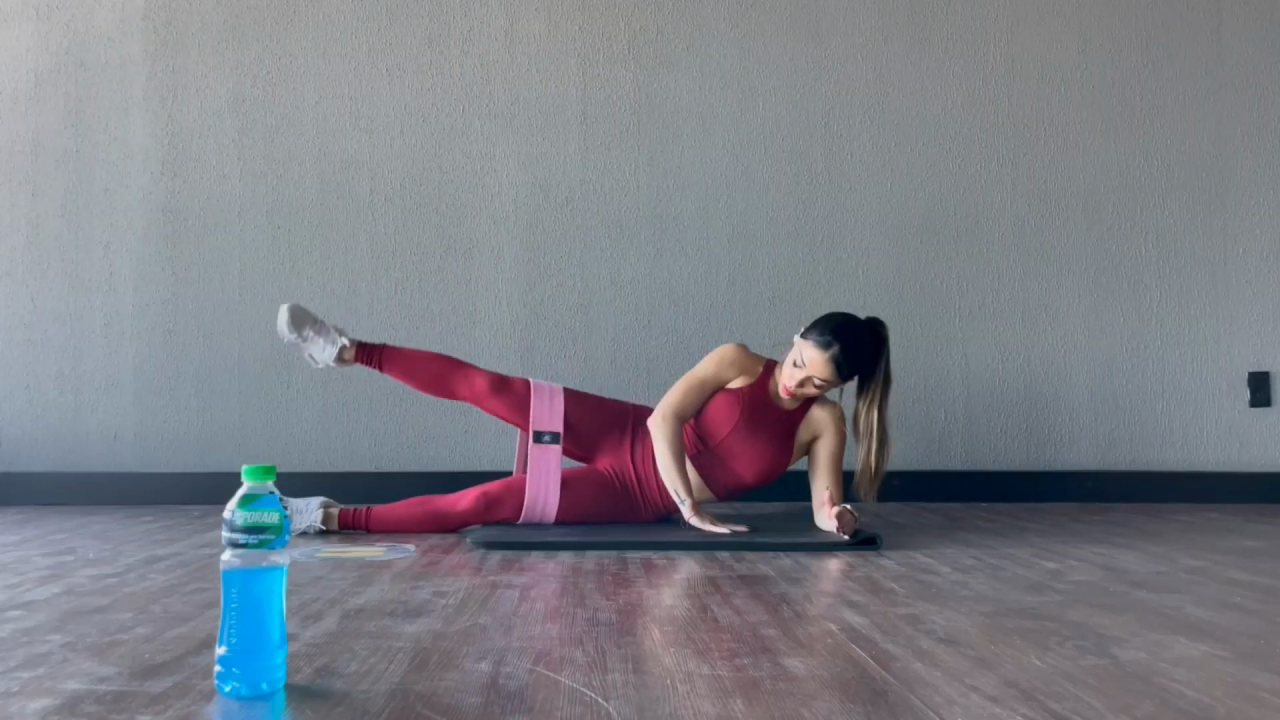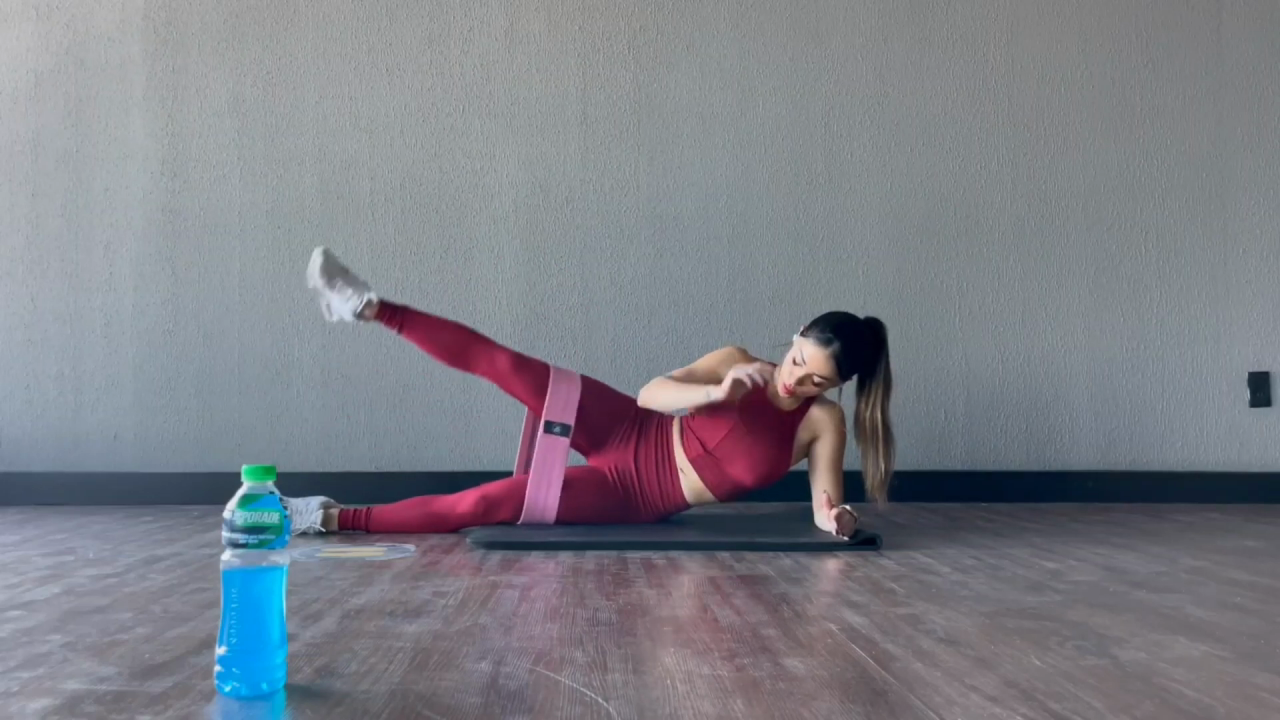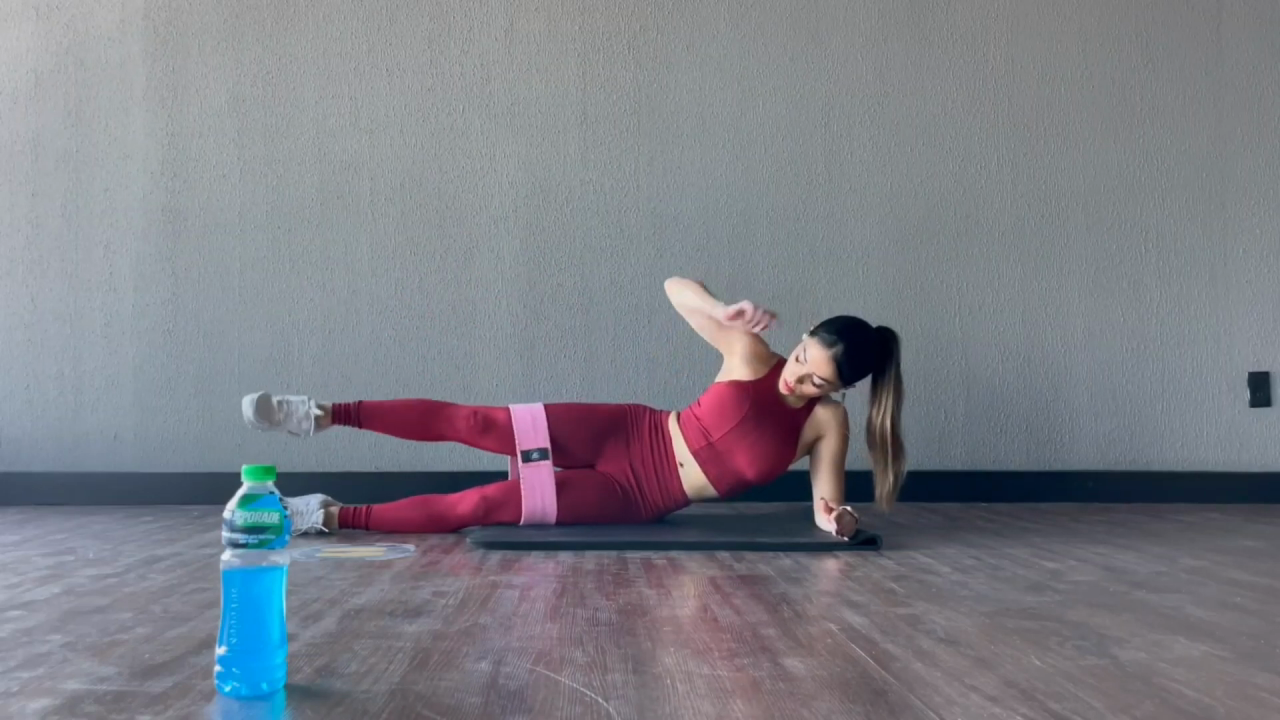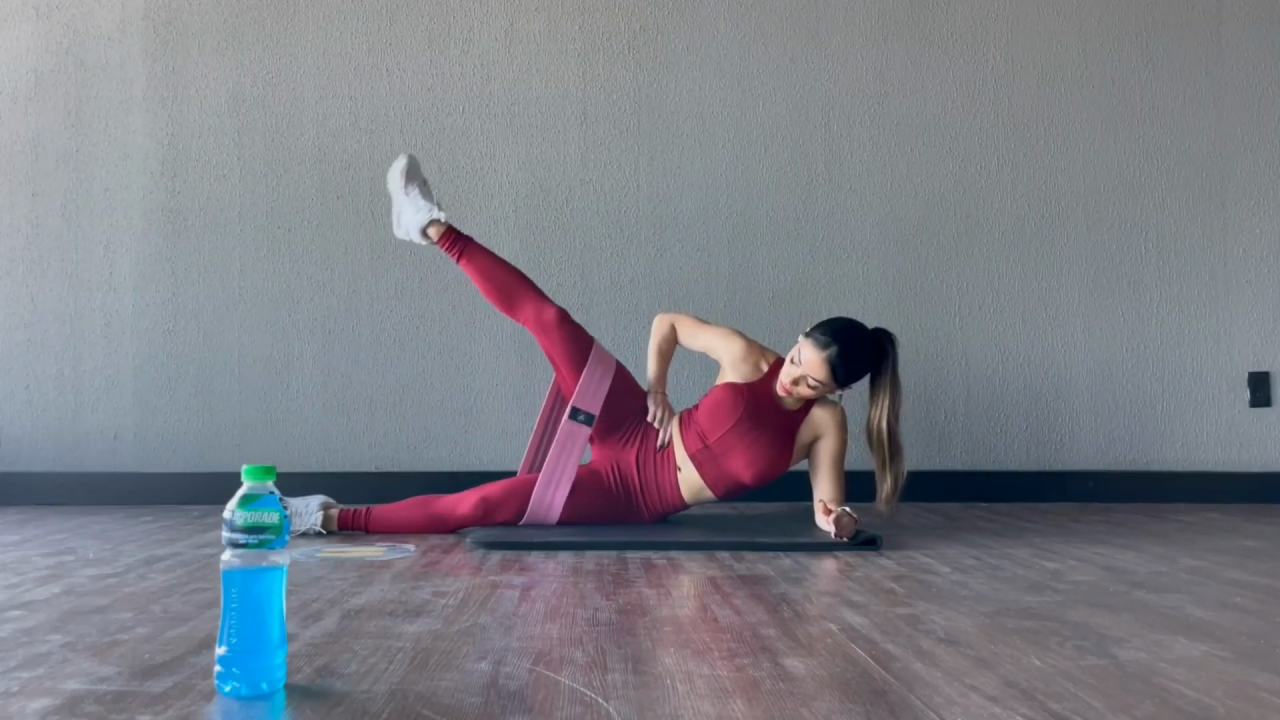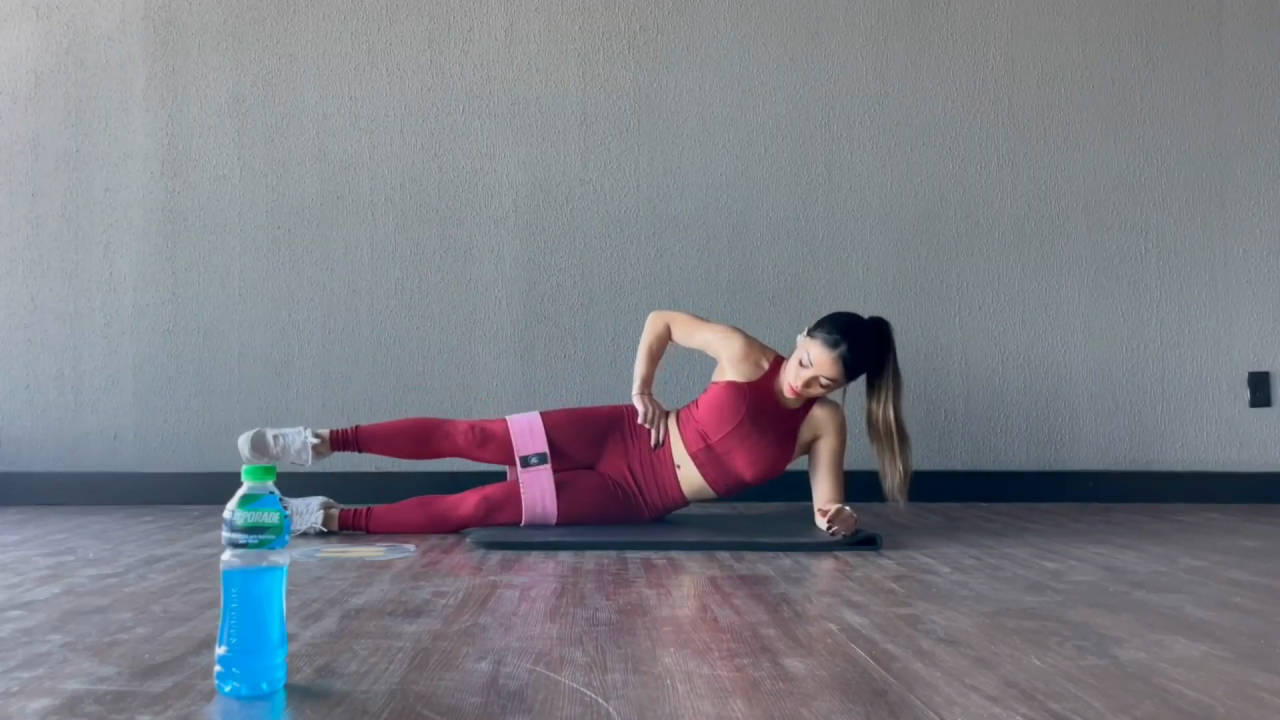
dt=1s
person 1, frame 1
left shoulder: (824, 421)
right shoulder: (738, 361)
left elbow: (826, 511)
right elbow: (664, 418)
left wrist: (836, 515)
right wrist: (691, 506)
left hip: (639, 499)
right hip: (628, 440)
left knee: (484, 502)
right knee: (490, 389)
left ankle: (335, 518)
right ankle: (349, 350)
person 1, frame 2
left shoulder: (823, 421)
right shoulder: (735, 364)
left elbow: (827, 506)
right elbow: (653, 392)
left wrist: (837, 520)
right wrist: (718, 393)
left hip: (634, 499)
right hip: (634, 438)
left knee: (486, 503)
right knee: (510, 367)
left ankle: (337, 517)
right ankle: (367, 307)
person 1, frame 3
left shoulder: (826, 423)
right shoulder: (751, 355)
left elbow: (827, 509)
right elbow: (675, 286)
left wrist: (836, 517)
right wrist: (727, 312)
left hip: (634, 499)
right hip: (626, 438)
left knee: (484, 504)
right knee: (472, 423)
left ankle: (333, 515)
right ankle: (325, 413)
person 1, frame 4
left shoulder: (824, 422)
right shoulder: (747, 359)
left elbow: (828, 509)
right elbow: (667, 323)
left wrist: (834, 519)
right wrist: (656, 391)
left hip: (635, 499)
right hip: (635, 440)
left knee: (483, 506)
right knee: (551, 323)
left ankle: (335, 519)
right ankle: (434, 228)
person 1, frame 5
left shoulder: (824, 421)
right shoulder: (744, 354)
left elbow: (827, 507)
right elbow: (661, 321)
left wrist: (836, 518)
right wrist: (641, 391)
left hip: (635, 499)
right hip: (620, 439)
left knee: (487, 507)
right knee: (469, 436)
left ankle: (332, 517)
right ankle: (324, 441)
